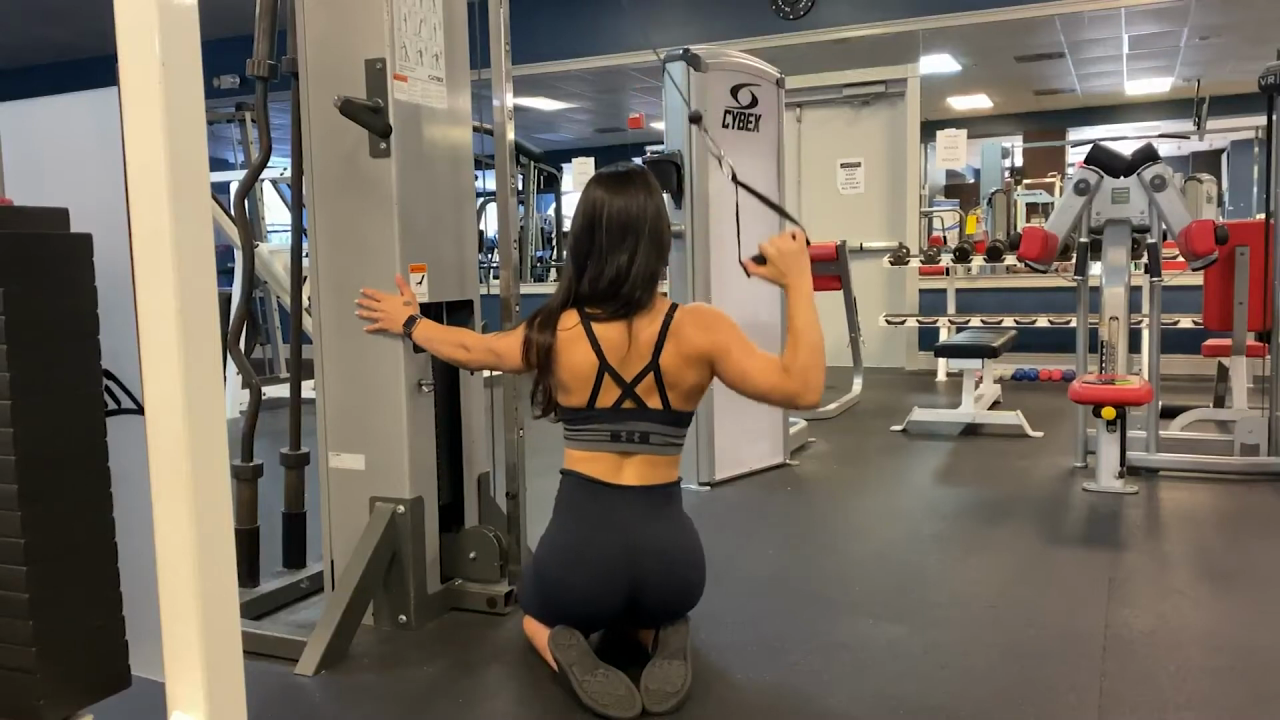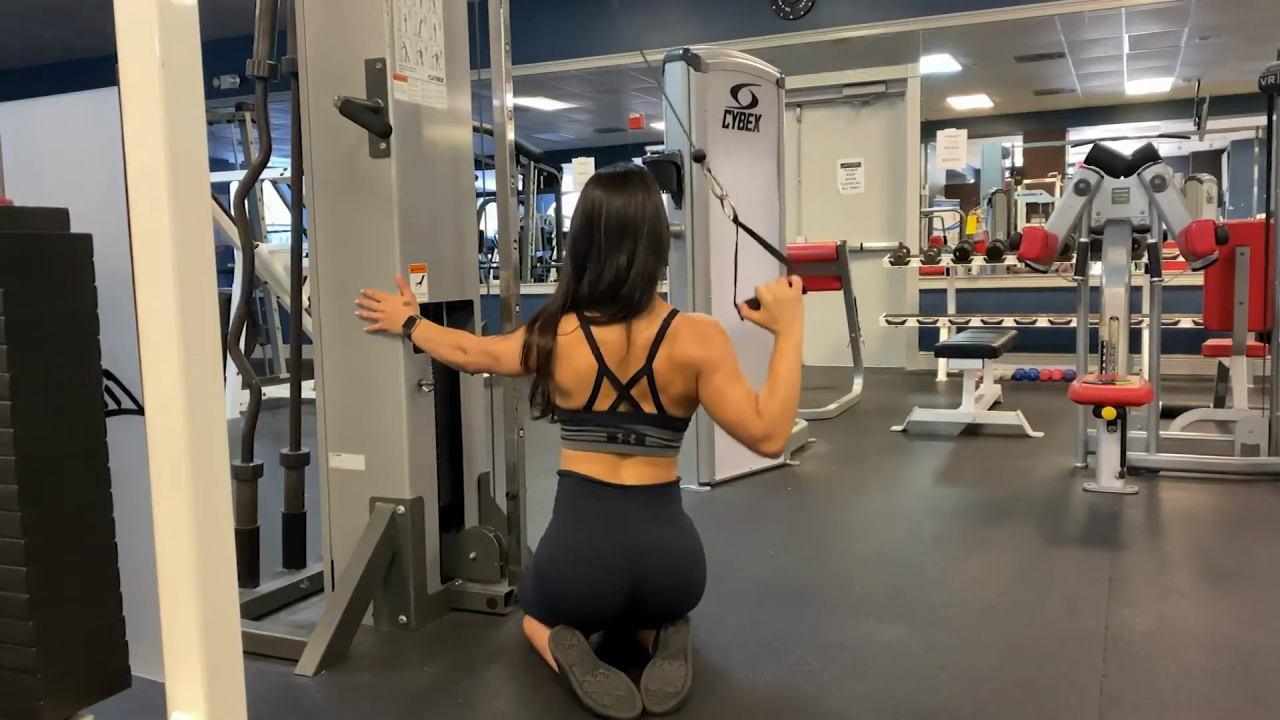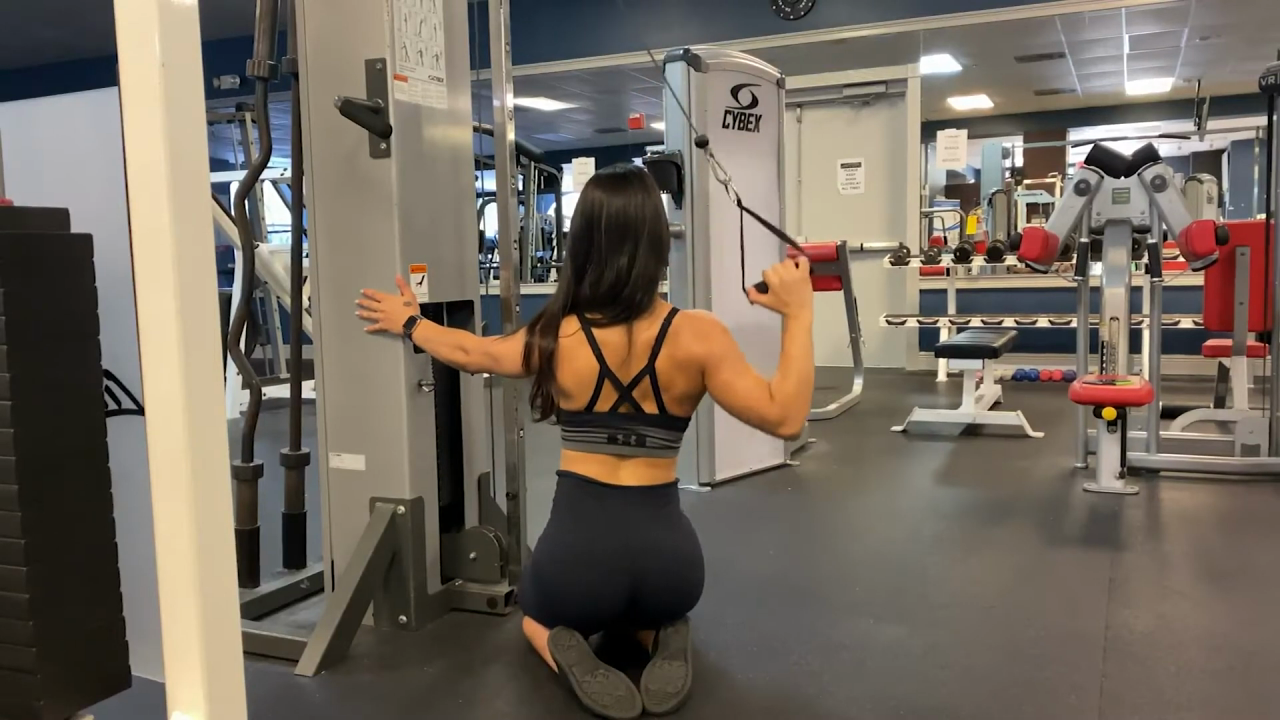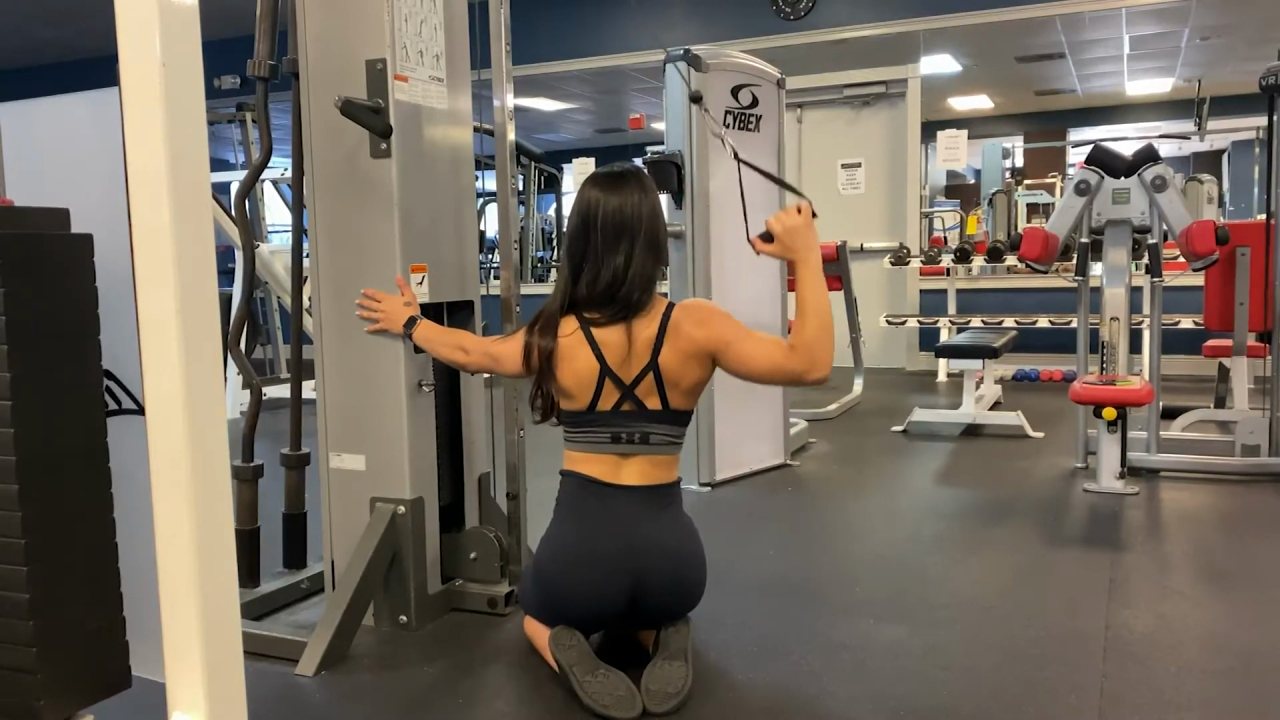
dt=0.2s
person 1, frame 1
left shoulder: (558, 333)
right shoulder: (698, 328)
left elbow: (472, 349)
right elbow: (804, 389)
left wrist: (408, 321)
right wrist: (798, 282)
left hip: (580, 543)
right hip: (668, 550)
left knee: (539, 612)
right knee: (649, 600)
left ankle: (567, 653)
right ankle: (661, 638)
person 1, frame 2
left shoulder: (555, 336)
right shoulder: (695, 337)
left elbow: (471, 353)
right elbow: (768, 436)
left wrist: (409, 323)
right wrist: (789, 330)
left hip: (579, 546)
right hip: (667, 552)
left knee: (538, 611)
right knee: (651, 603)
left ankle: (565, 651)
right ankle: (662, 636)
person 1, frame 3
left shoulder: (555, 337)
right shoulder: (693, 335)
left elbow: (470, 352)
right elbow: (787, 419)
left wrist: (409, 322)
right wrist: (797, 312)
left hip: (578, 548)
right hip: (667, 551)
left knee: (538, 613)
right knee: (651, 603)
left ankle: (566, 653)
right ankle: (662, 637)
person 1, frame 4
left shoulder: (555, 338)
right shoulder: (694, 328)
left elbow: (471, 353)
right elbow: (811, 363)
left wrist: (409, 323)
right wrist: (805, 253)
left hip: (581, 545)
right hip: (669, 552)
left knee: (538, 613)
right knee: (650, 599)
left ankle: (568, 653)
right ankle: (663, 638)
